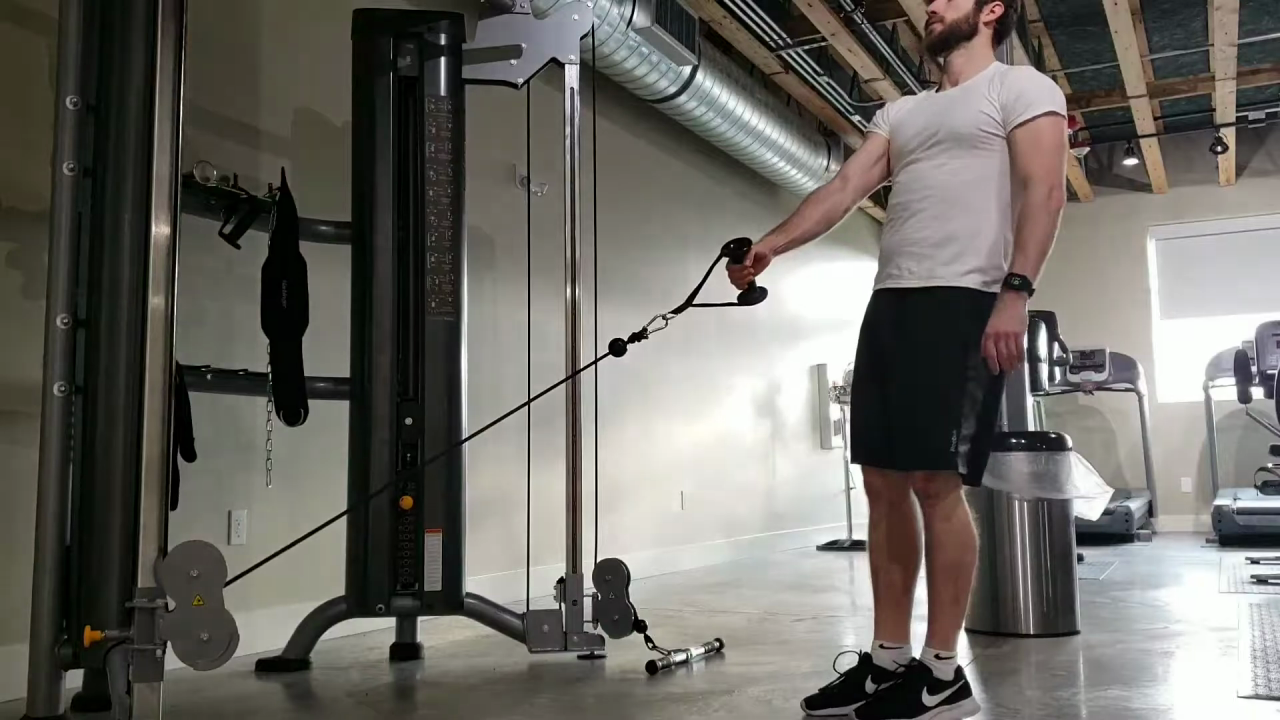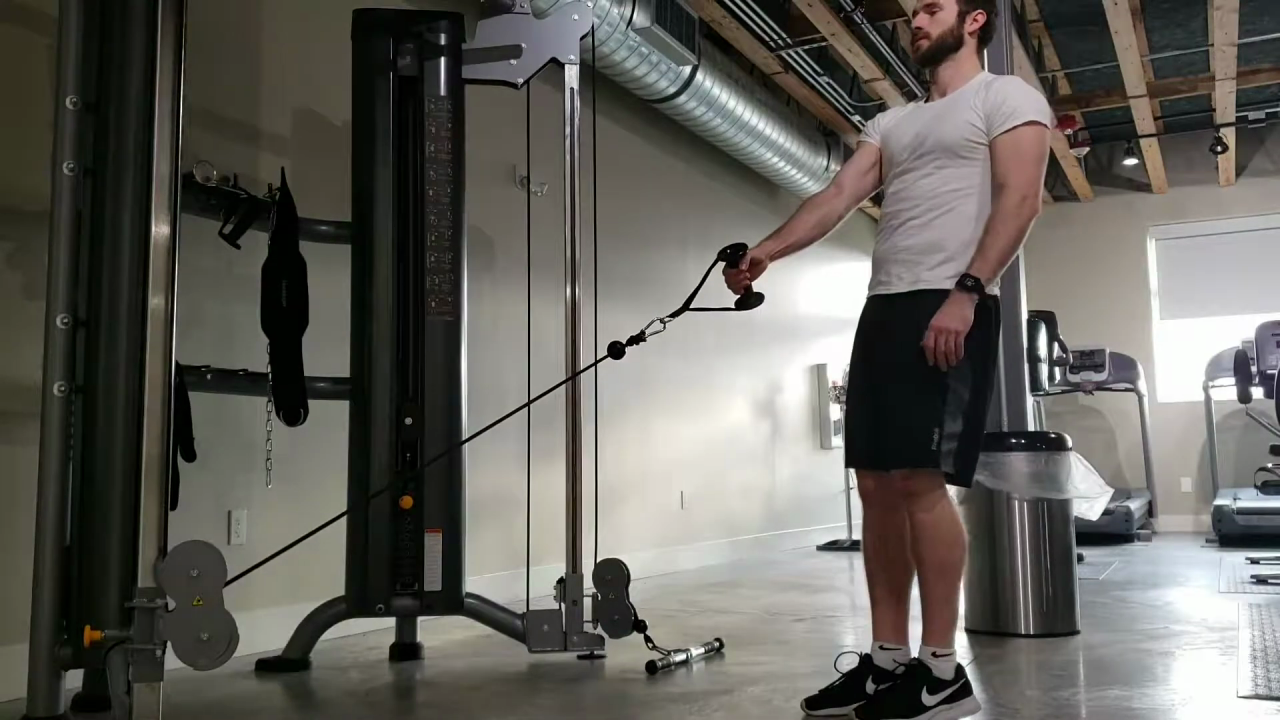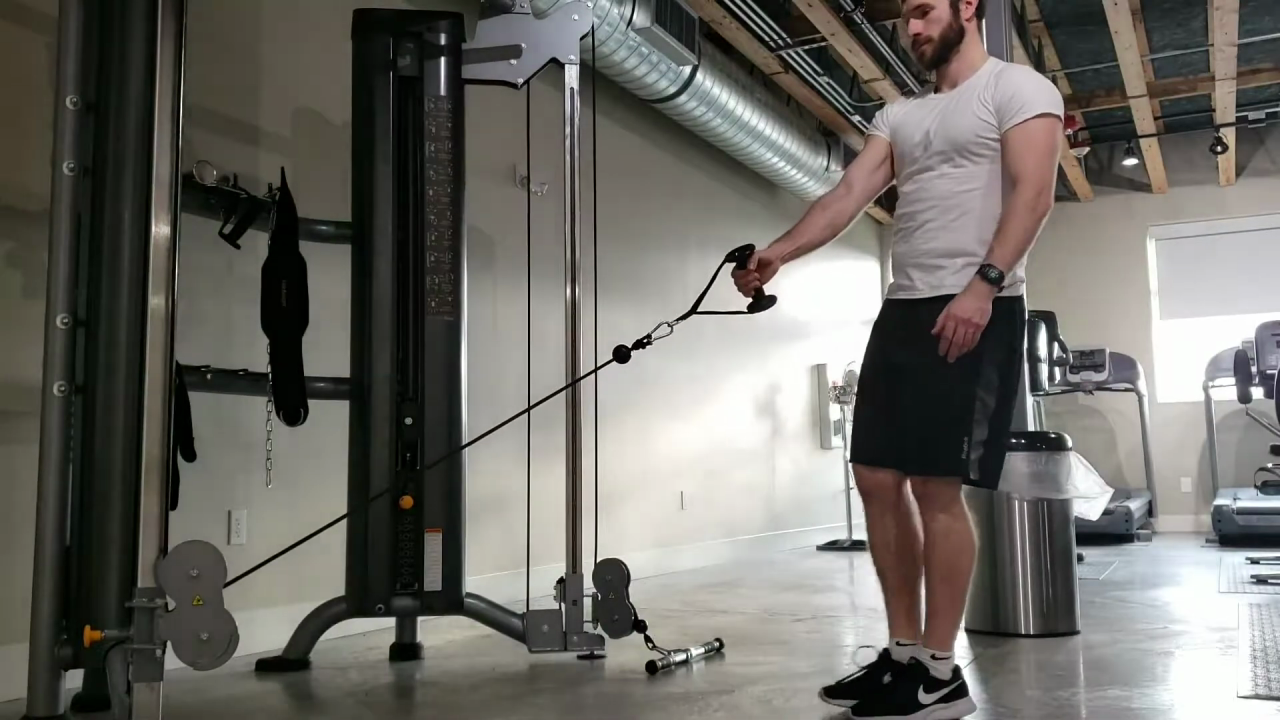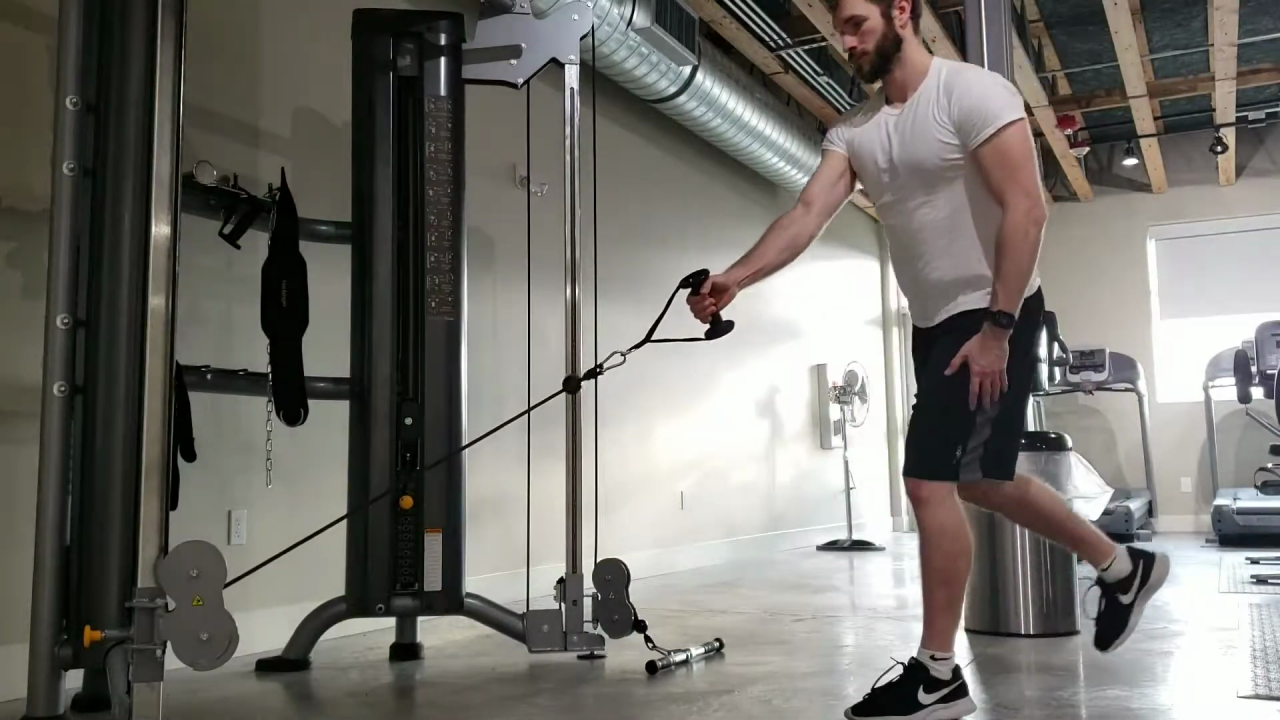
dt=0.7s
person 1, frame 1
left shoulder: (1021, 88)
right shoulder: (900, 112)
left elbow: (1044, 191)
right elbow: (842, 189)
left wrist: (1016, 290)
right wrist: (769, 245)
left hip: (960, 304)
right hip: (888, 305)
left knee: (935, 484)
right knee: (884, 484)
right ankle: (888, 661)
person 1, frame 2
left shoulder: (1007, 97)
right shoulder: (892, 121)
left elbow: (1019, 201)
right elbow: (838, 196)
left wrist: (966, 293)
right wrist: (766, 251)
left hip: (952, 311)
right hip: (884, 310)
left knee: (917, 480)
right knee: (877, 484)
right ankle: (888, 661)
person 1, frame 3
left shoulder: (1019, 88)
right shoulder: (899, 114)
left elbow: (1033, 192)
right elbow: (848, 194)
left wrist: (985, 283)
right wrist: (776, 254)
left hip: (973, 312)
right hip: (901, 310)
left knee: (937, 487)
right knee: (877, 479)
right ankle: (903, 653)
person 1, frame 4
left shoulder: (971, 92)
right shoulder: (853, 128)
left elbow: (1026, 209)
right elbow: (808, 212)
left wrist: (998, 326)
right wrist: (735, 278)
left hip: (991, 315)
right hip: (933, 325)
left knee: (931, 480)
right knee: (980, 479)
right ankle: (1125, 567)
